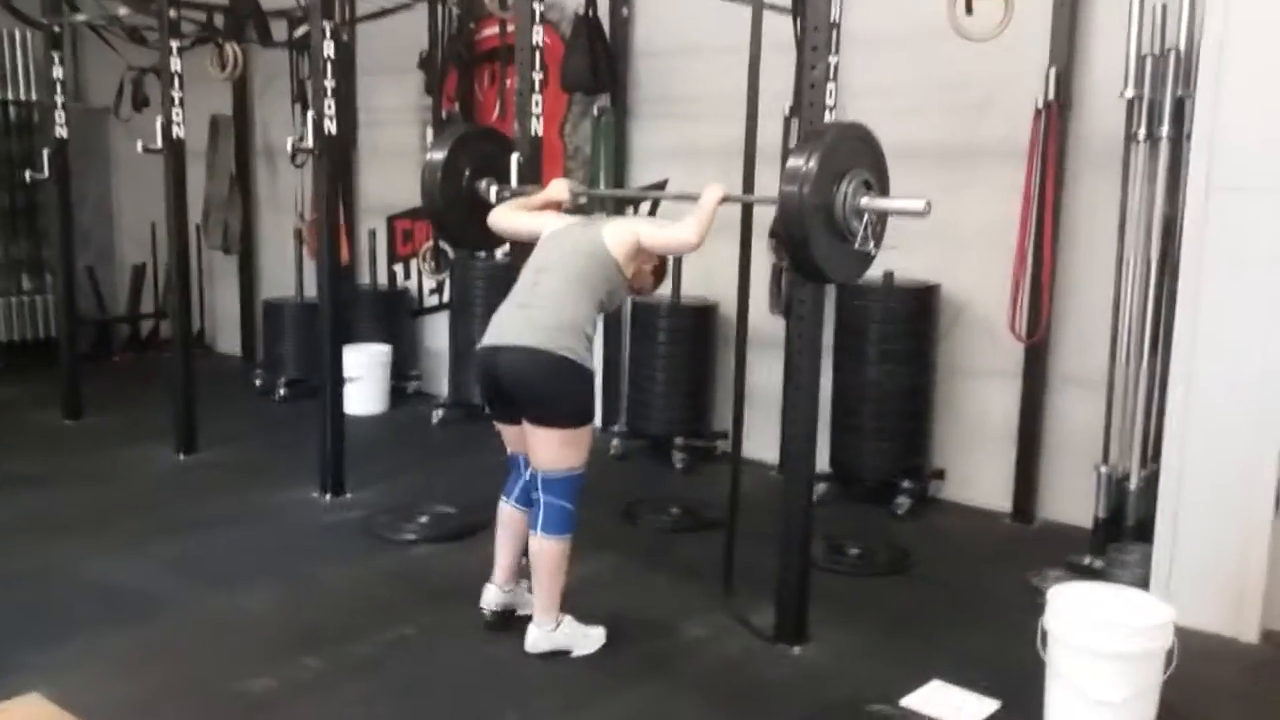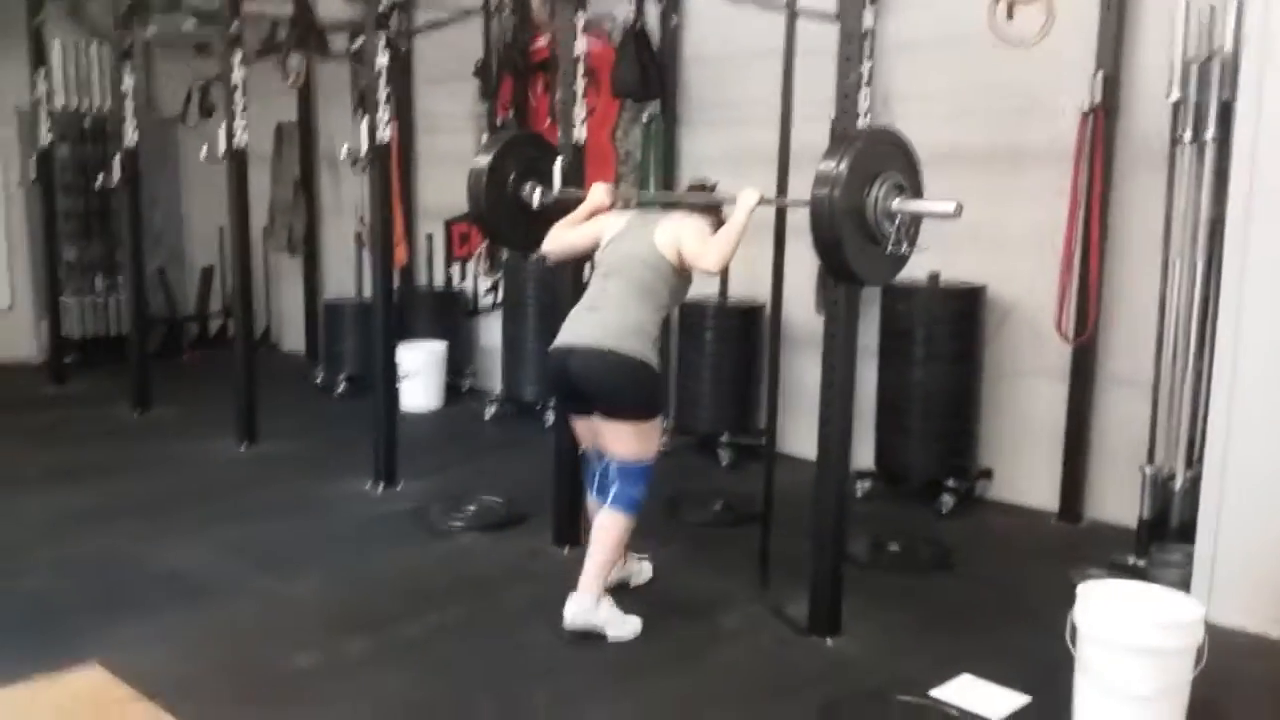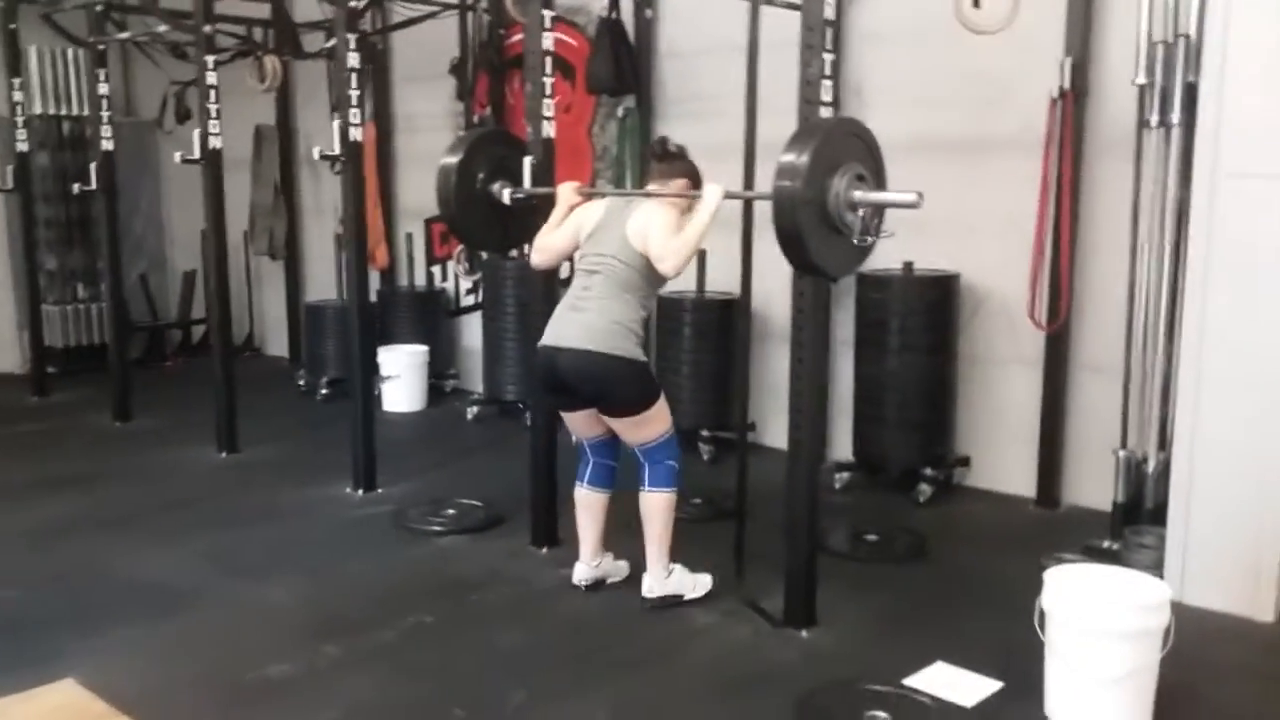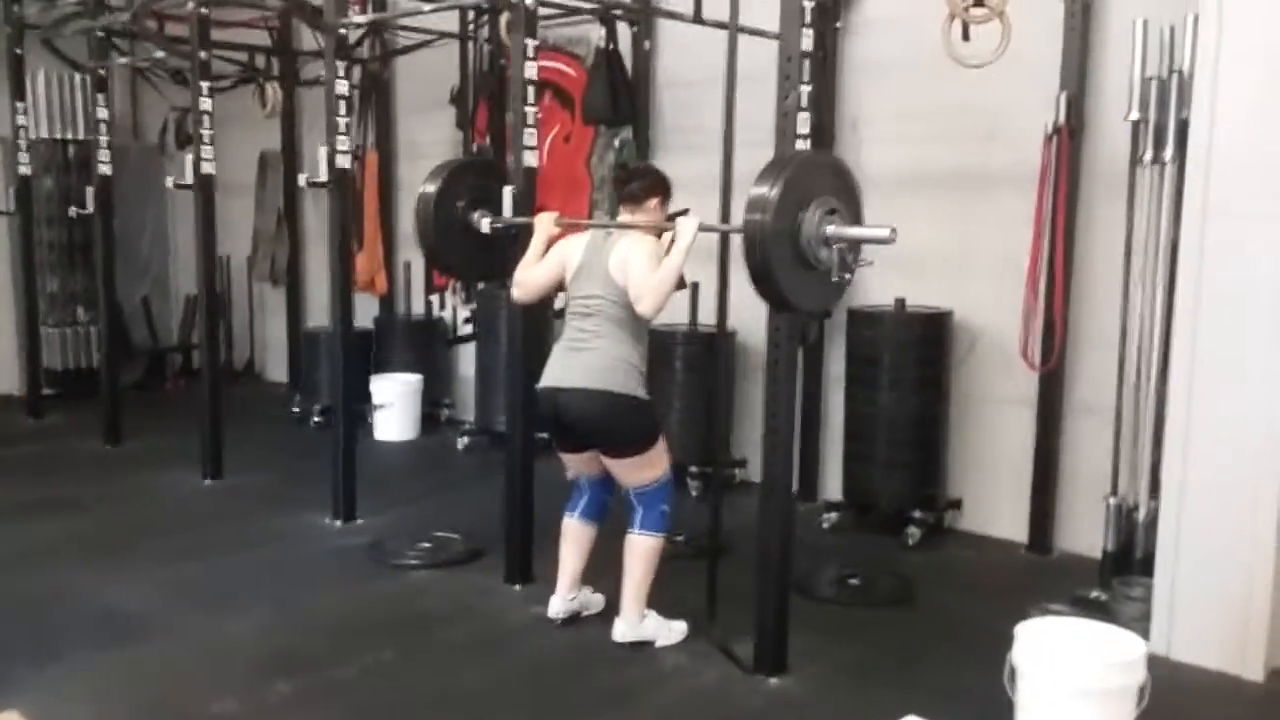
dt=0.4s
person 1, frame 1
left shoulder: (563, 223)
right shoulder: (635, 233)
left elbow: (497, 218)
right elbow: (687, 238)
left wrist: (547, 196)
right wrist: (709, 201)
left hip: (494, 350)
right hip: (550, 360)
left knee: (525, 474)
right knee: (556, 493)
left ankle: (500, 588)
right ankle: (547, 625)
person 1, frame 2
left shoulder: (620, 217)
right shoulder: (690, 227)
left elbow: (551, 247)
right elbow: (711, 260)
left wrist: (590, 204)
right wrist: (742, 211)
left hip: (567, 350)
right hip: (619, 358)
left knee: (602, 466)
right knee: (629, 481)
left ankle: (612, 563)
right ankle: (587, 598)
person 1, frame 3
left shoulder: (593, 208)
right shoulder: (661, 213)
left elbow: (539, 257)
right elbow: (669, 263)
left wrist: (561, 205)
right wrist: (707, 210)
left hip: (553, 349)
right hip: (606, 355)
left knee: (597, 455)
right knee: (660, 458)
left ankle: (590, 563)
right ankle: (660, 576)
person 1, frame 4
left shoulder: (574, 242)
right shoulder: (641, 245)
left elbow: (521, 290)
right elbow: (648, 303)
left wrist: (540, 236)
right wrist: (682, 244)
left hip: (555, 390)
right hip: (608, 395)
left knee: (590, 487)
right knee: (653, 499)
left ankle: (566, 595)
right ankle: (633, 619)
